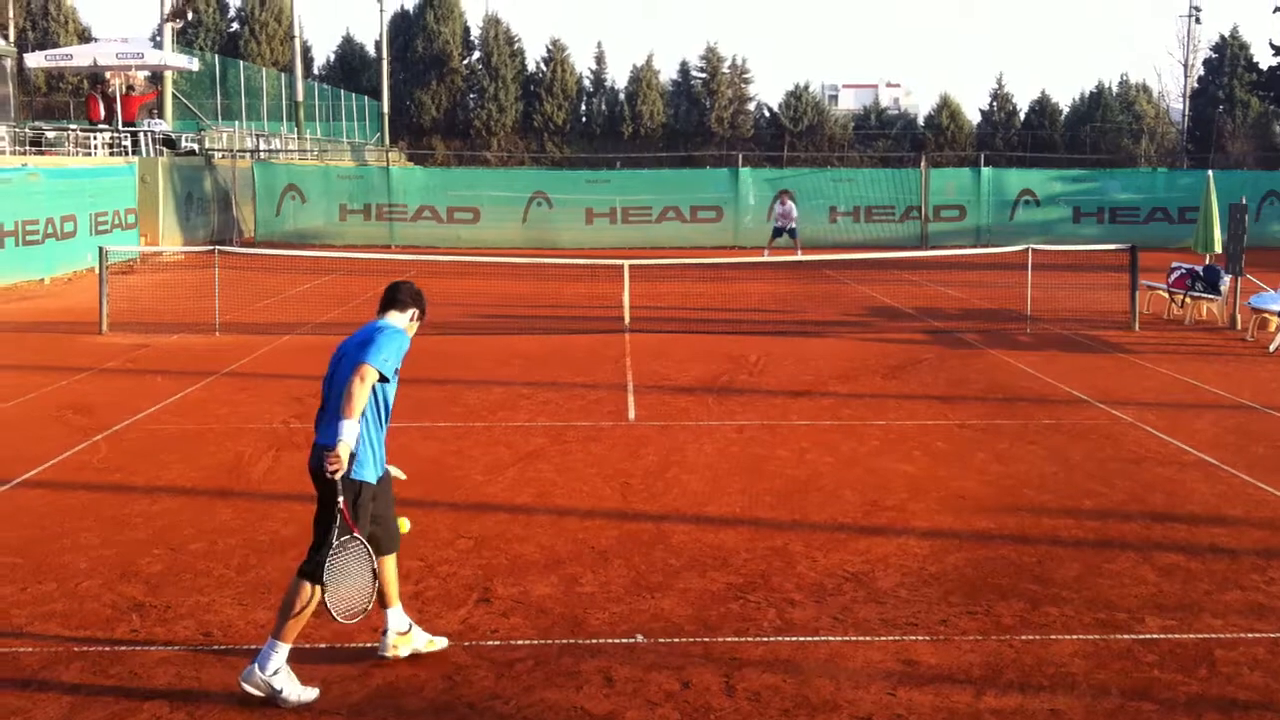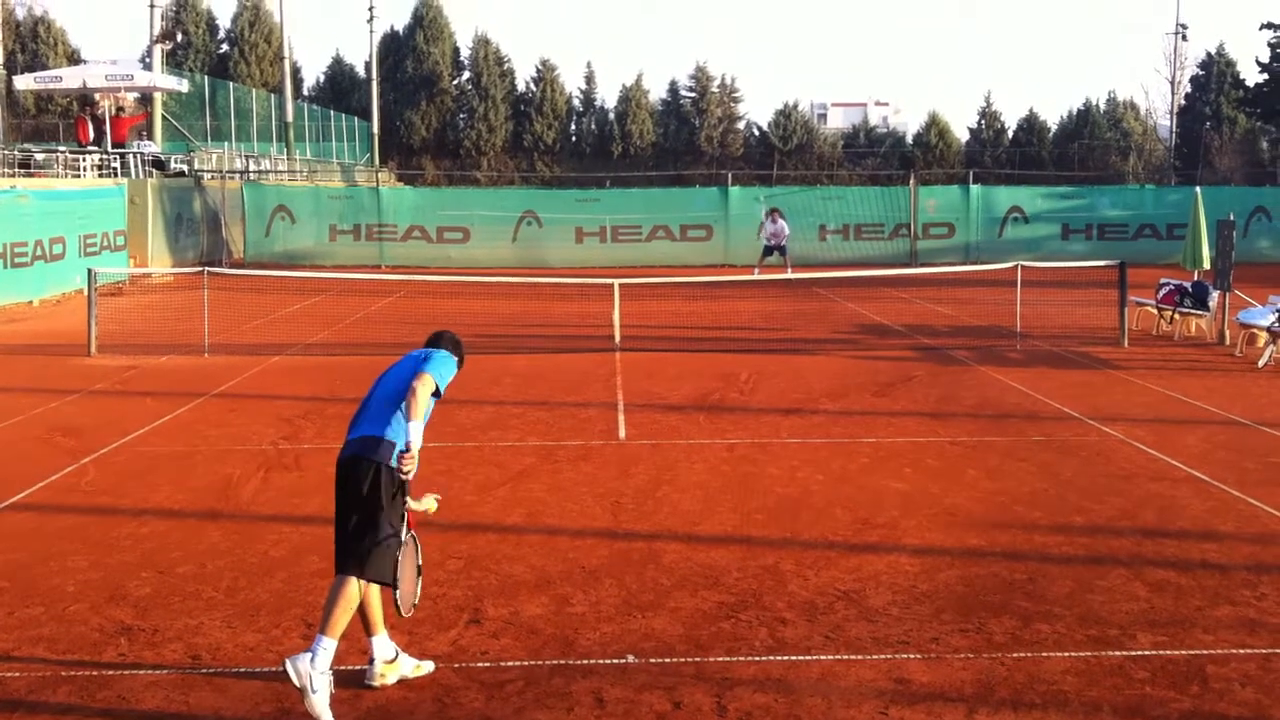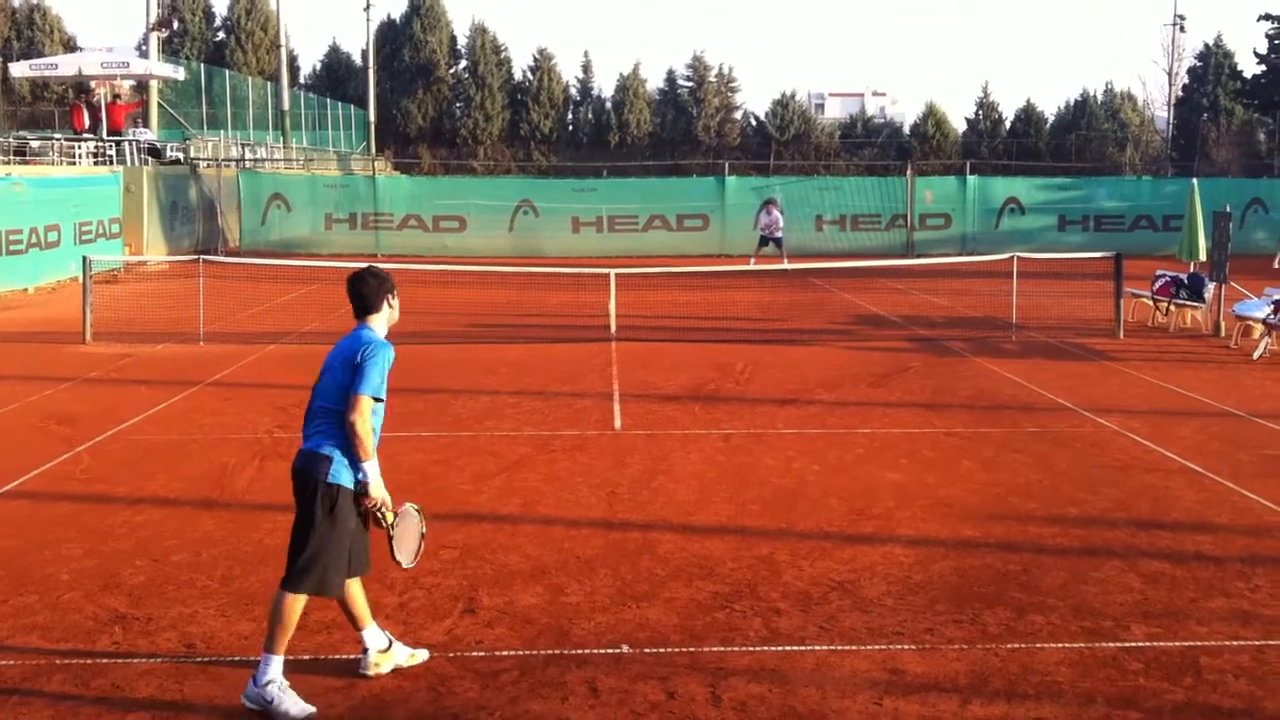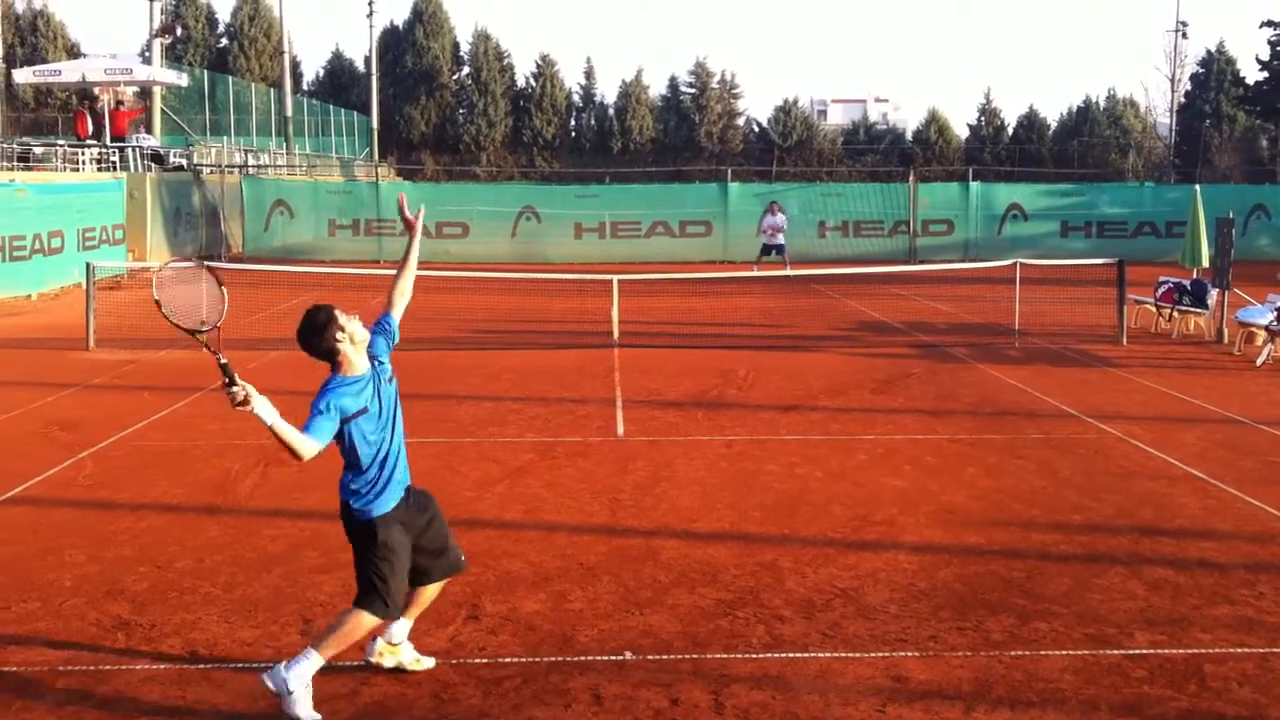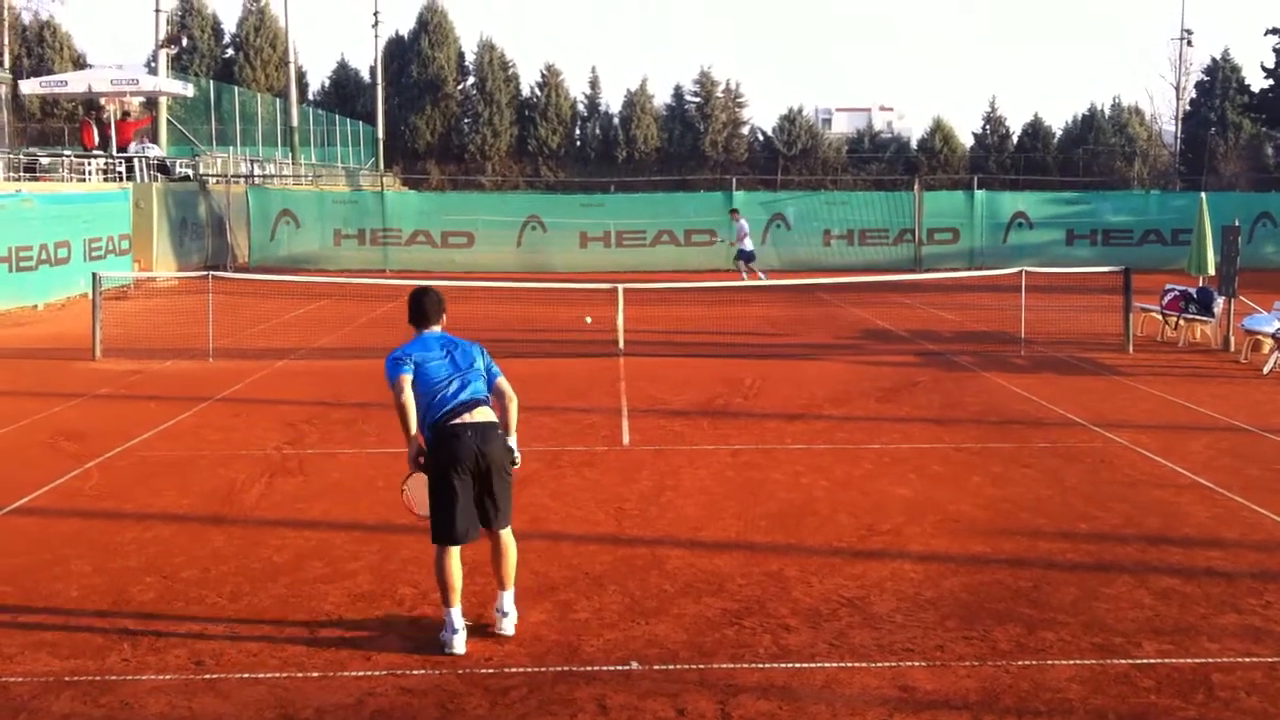
dt=1s
person 1, frame 1
left shoulder: (353, 340)
right shoulder: (393, 335)
right elbow: (361, 380)
right wrist: (346, 444)
left hip: (359, 464)
right hip: (349, 465)
left knee: (382, 539)
right knee: (323, 567)
left ankle: (398, 632)
right ankle: (267, 668)
person 1, frame 2
left shoulder: (401, 365)
right shoulder: (441, 359)
right elbow: (419, 390)
left wrist: (408, 499)
right wrist: (413, 444)
left hip: (353, 457)
right hip: (380, 458)
left knee: (363, 561)
right knee: (360, 566)
left ankle: (384, 658)
right ankle: (315, 663)
person 1, frame 3
left shoulder: (350, 346)
right shoulder: (378, 349)
right elbow: (358, 418)
left wrist: (372, 483)
right wrist: (372, 476)
left hip: (329, 472)
right hip: (331, 473)
left knee: (346, 565)
right knee: (304, 576)
left ankle: (379, 649)
right ankle: (265, 682)
person 1, frame 4
left shoulder: (377, 351)
right shoulder: (333, 400)
left elbow: (401, 292)
right elbow: (305, 449)
left wrist: (414, 238)
right wrist: (263, 411)
left hip: (402, 495)
right hip: (372, 512)
left knee: (443, 564)
right knee: (375, 611)
left ankle: (392, 642)
right ankle: (291, 675)
person 1, frame 5
left shoulder: (403, 354)
right shoulder: (472, 348)
left elbow: (403, 393)
right elbow: (508, 397)
left wrist: (413, 445)
right wrist: (509, 441)
left hip: (448, 441)
right hip: (488, 435)
left knee: (448, 542)
right knee: (500, 529)
left ankle: (454, 628)
right ankle: (506, 611)
